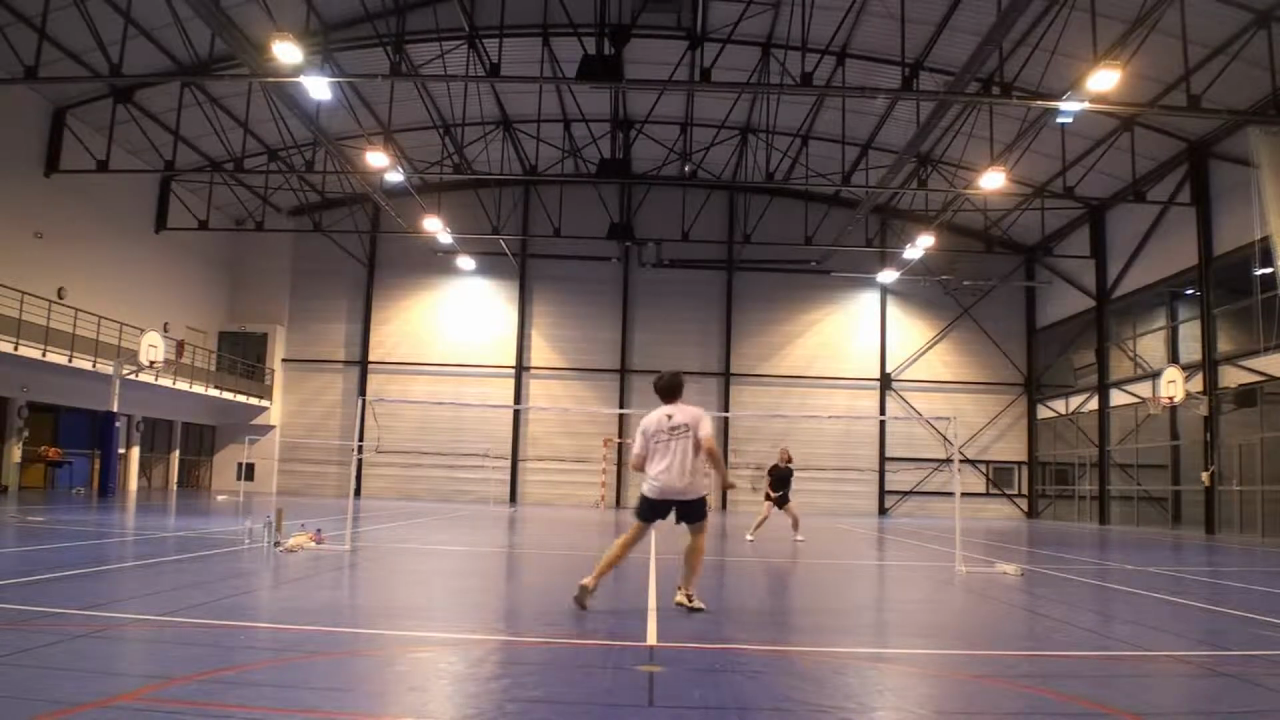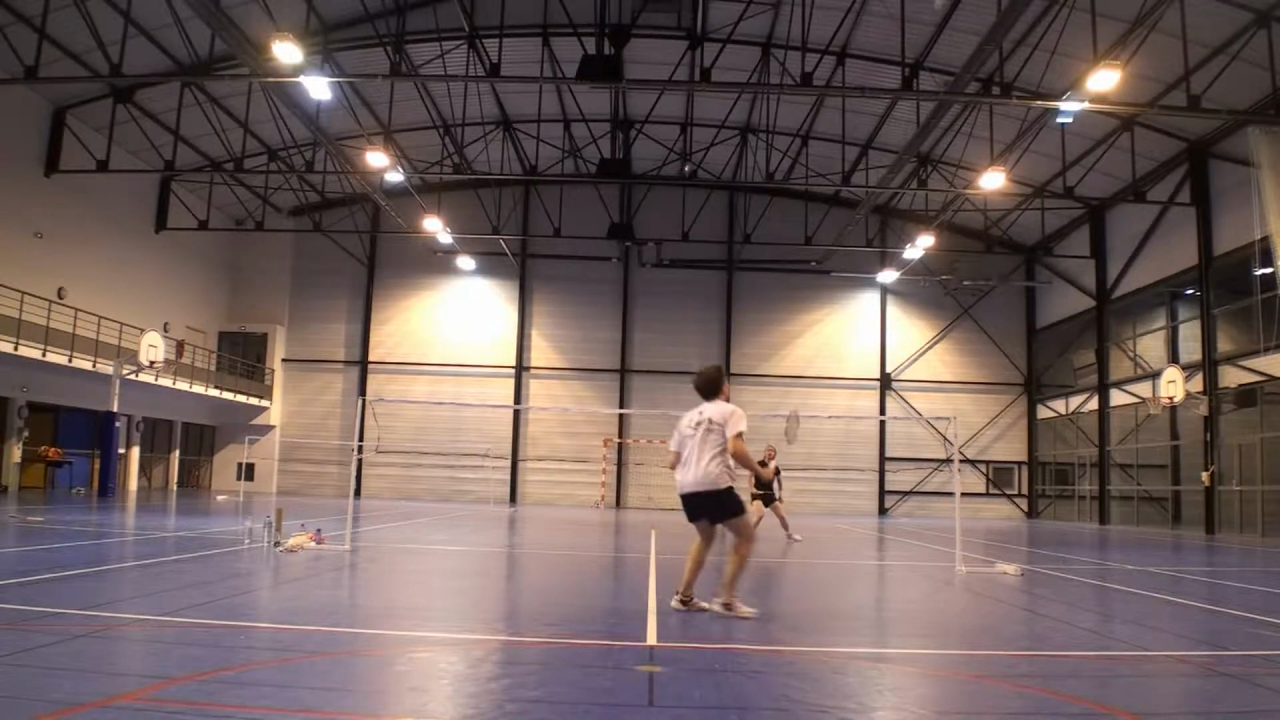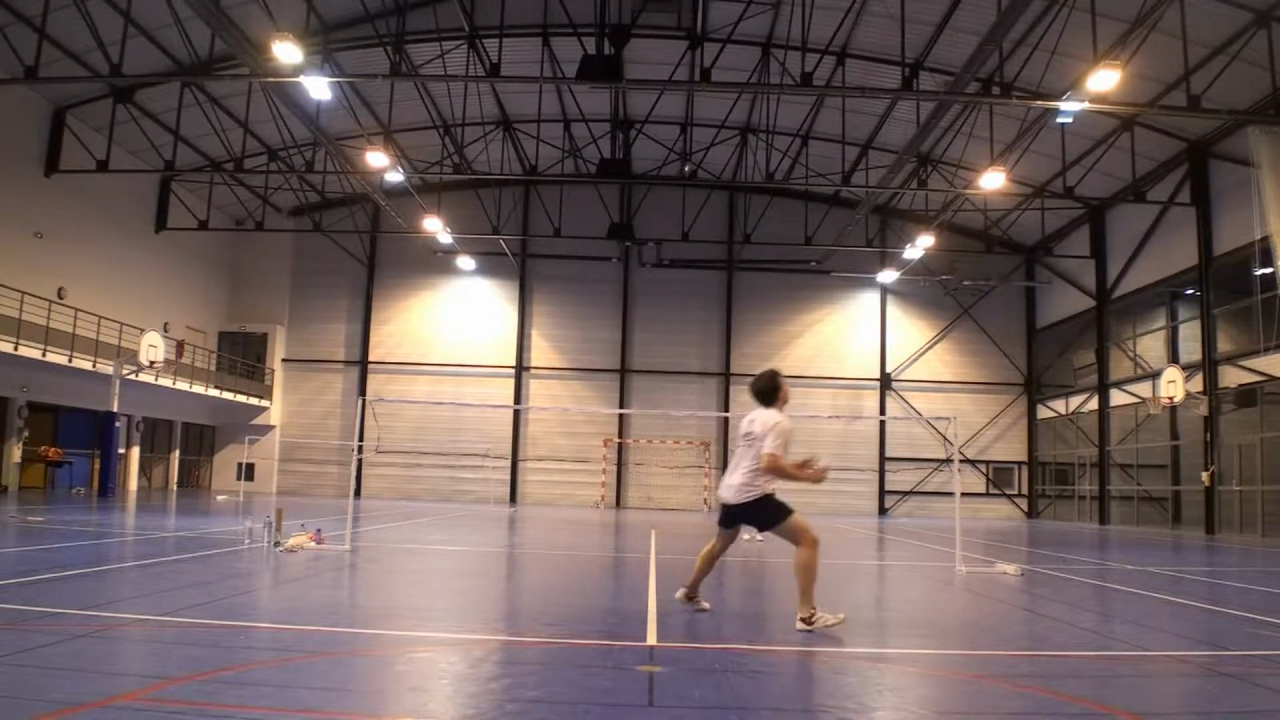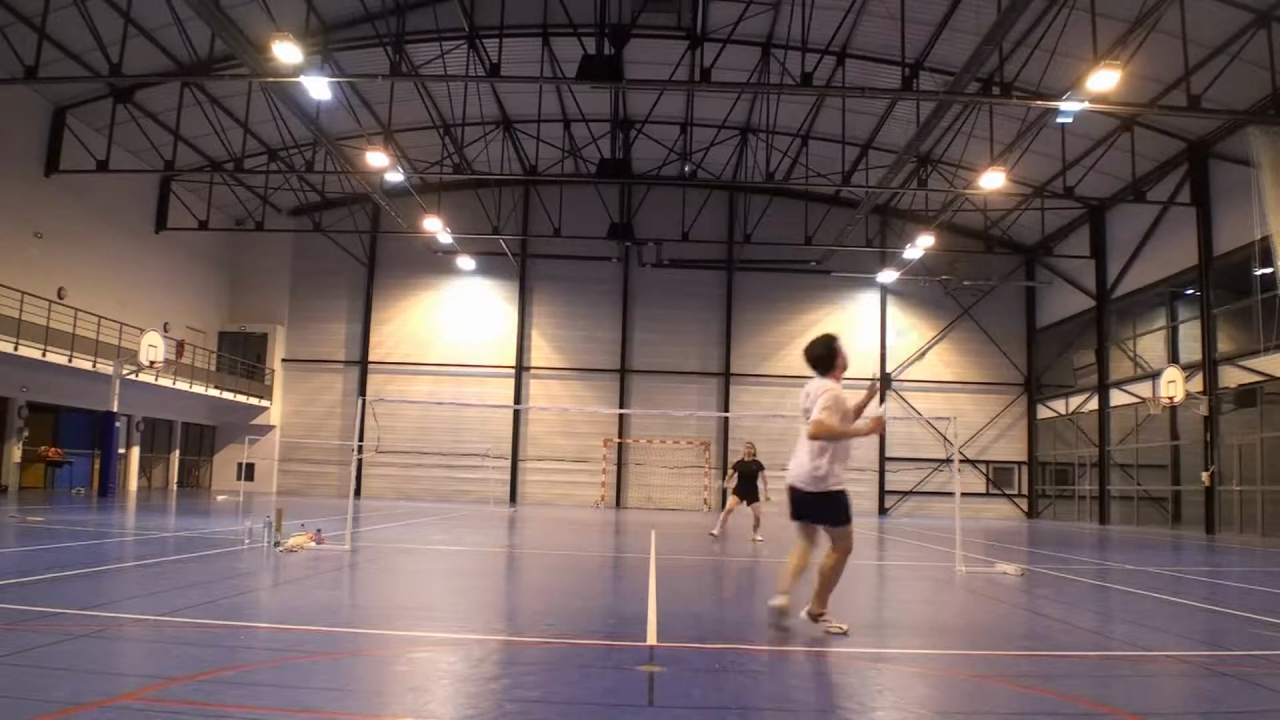
dt=0.2s
person 1, frame 1
left shoulder: (648, 421)
right shoulder: (697, 414)
left elbow: (636, 464)
right elbow: (710, 447)
right wrist: (724, 477)
left hip: (656, 488)
right hip: (689, 489)
left knee: (631, 537)
right knee: (698, 534)
left ankle: (590, 582)
right ankle: (686, 593)
person 1, frame 2
left shoulder: (687, 418)
right shoulder: (731, 412)
left elbow: (674, 462)
right elbow: (737, 450)
right wrist: (760, 472)
left hip: (686, 486)
right hip: (714, 484)
left knee: (706, 538)
right knee: (746, 537)
left ankle: (684, 597)
right ankle: (727, 599)
person 1, frame 3
left shoulder: (751, 419)
right shoulder: (778, 422)
right elbow: (771, 464)
left wrist: (795, 467)
right wrist: (807, 477)
left hip: (730, 493)
right hip: (753, 495)
left knee: (722, 542)
right knee: (808, 540)
left ankle: (689, 593)
right ankle: (807, 614)
person 1, frame 4
left shoulder: (816, 387)
right shoulder: (830, 392)
right elbow: (815, 431)
left wrist: (867, 398)
right wrist: (864, 430)
left hip: (799, 478)
right hip: (822, 481)
left knee: (806, 544)
right knee: (842, 546)
left ankle: (783, 595)
right ankle: (817, 609)
